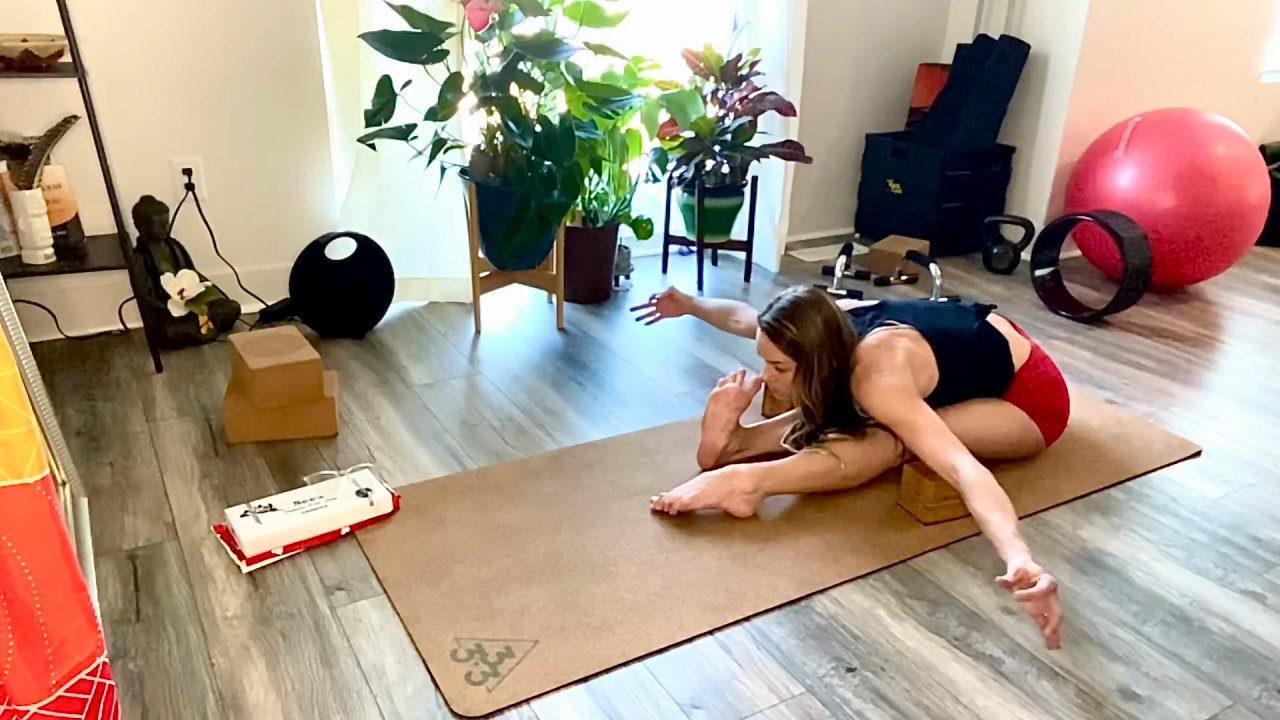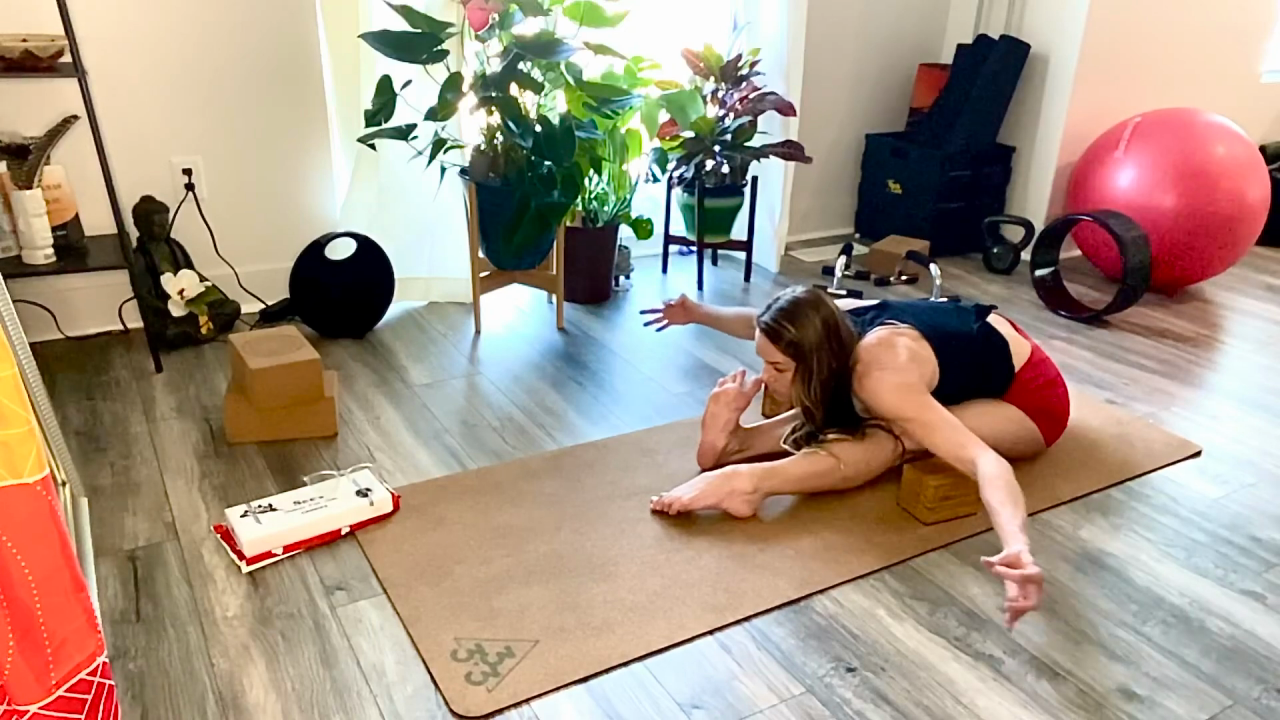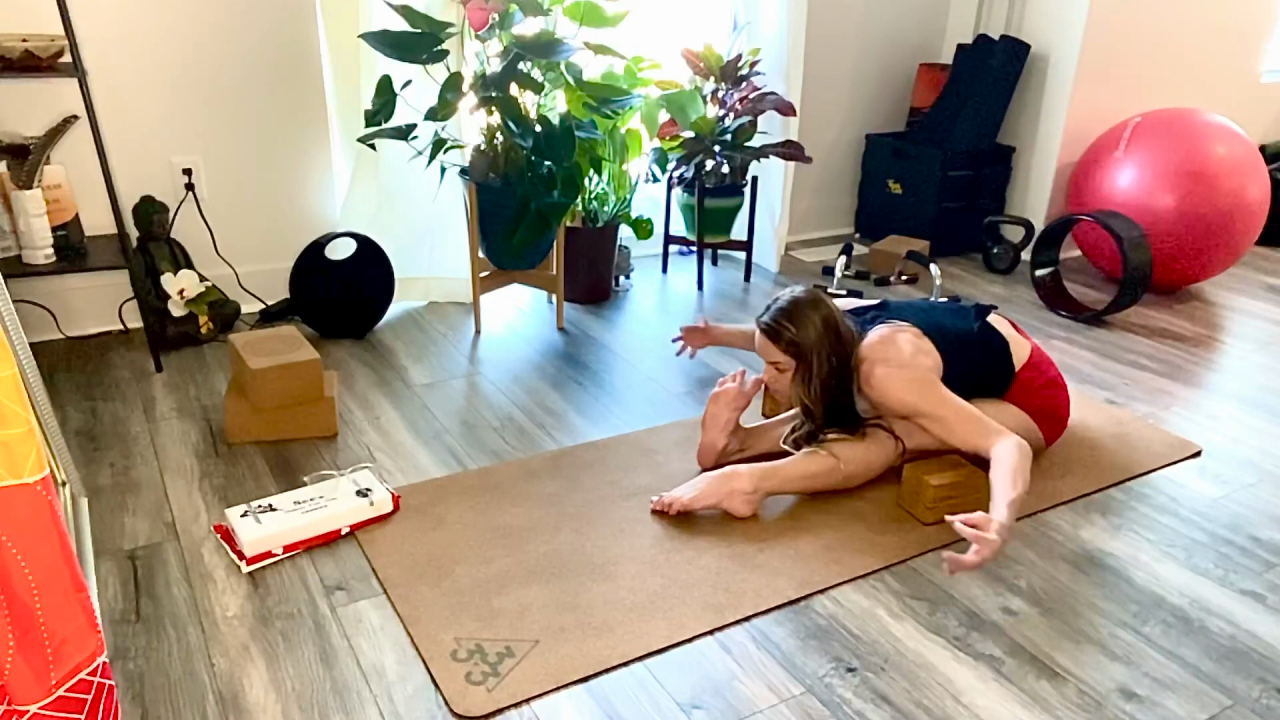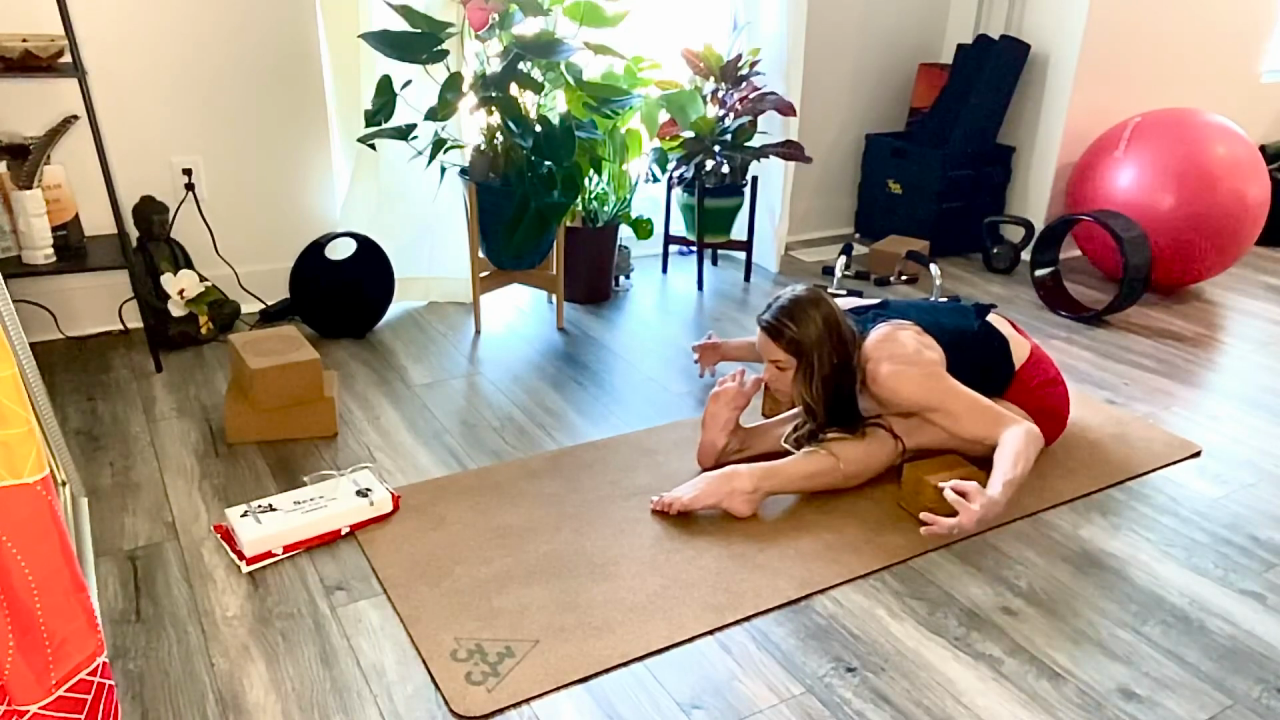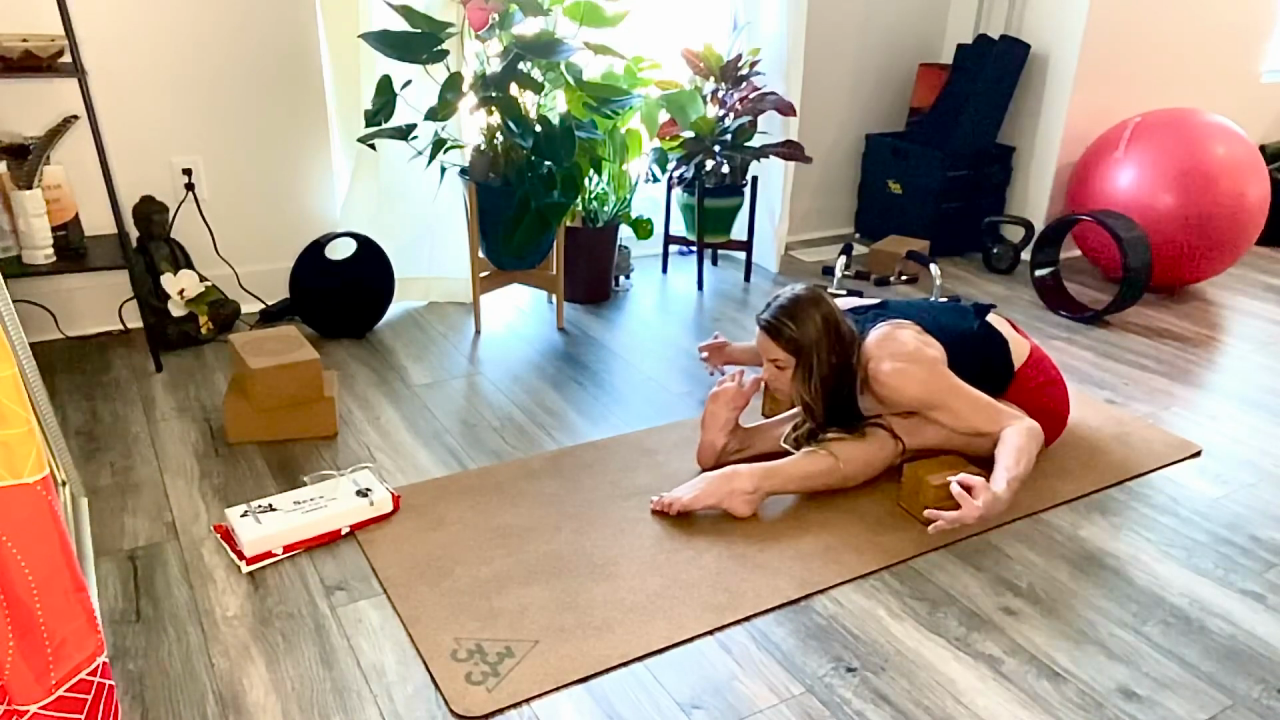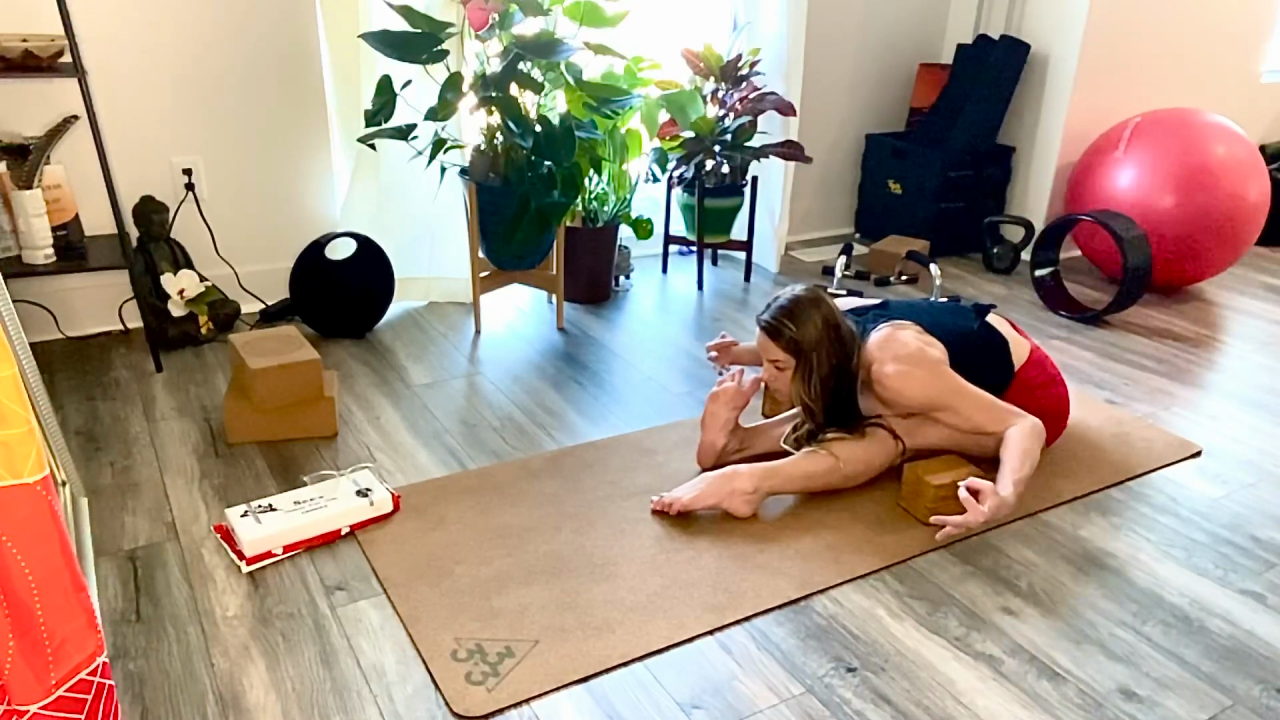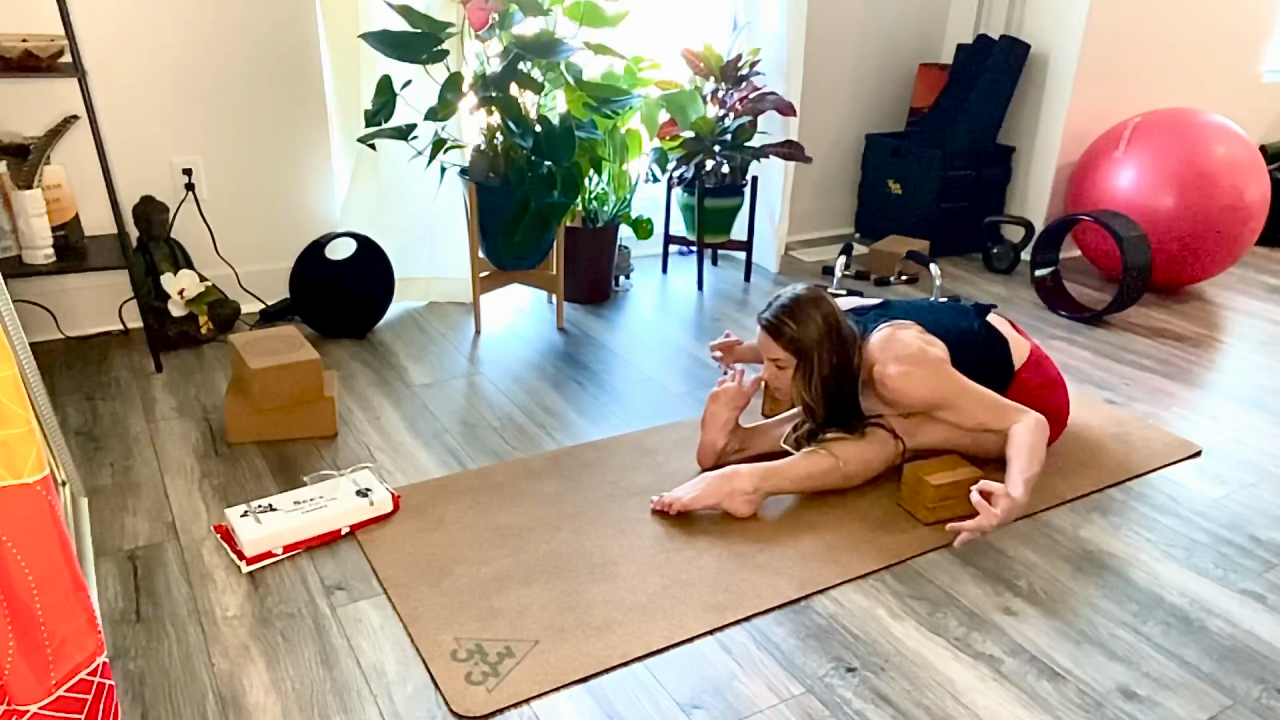
dt=0.5s
person 1, frame 1
left shoulder: (876, 378)
right shoulder: (829, 327)
left elbow: (965, 469)
right elbow: (743, 316)
left wrist: (1019, 559)
right wrist: (688, 304)
left hip: (1030, 395)
left knee: (893, 440)
person 1, frame 2
left shoulder: (878, 376)
right shoulder: (831, 326)
left elbow: (985, 461)
right elbow: (760, 325)
left wrist: (1017, 547)
right wrist: (698, 314)
left hip: (1029, 397)
left knee: (895, 439)
person 1, frame 3
left shoulder: (884, 374)
right shoulder: (832, 326)
left elbow: (1010, 446)
right elbow: (784, 339)
left wrist: (1000, 523)
right wrist: (718, 336)
left hip: (1030, 396)
left knee: (895, 436)
person 1, frame 4
left shoulder: (889, 372)
right shoulder: (835, 326)
left elbow: (1022, 432)
left wrist: (992, 500)
right wrist: (728, 350)
left hip: (1029, 396)
left knee: (896, 433)
person 1, frame 5
left shoulder: (890, 370)
right shoulder: (834, 324)
left elbow: (1022, 428)
left wrist: (997, 494)
right wrist: (736, 353)
left hip: (1030, 395)
left knee: (894, 433)
person 1, frame 6
left shoulder: (892, 371)
right shoulder: (833, 326)
left elbow: (1025, 426)
right elbow: (793, 350)
left wrist: (1004, 497)
right wrist: (742, 354)
left hip: (1030, 395)
left knee: (892, 434)
person 1, frame 7
left shoulder: (894, 370)
right shoulder: (836, 324)
left elbow: (1027, 421)
left wrist: (1015, 495)
right wrist: (747, 353)
left hip: (1030, 393)
left knee: (892, 432)
